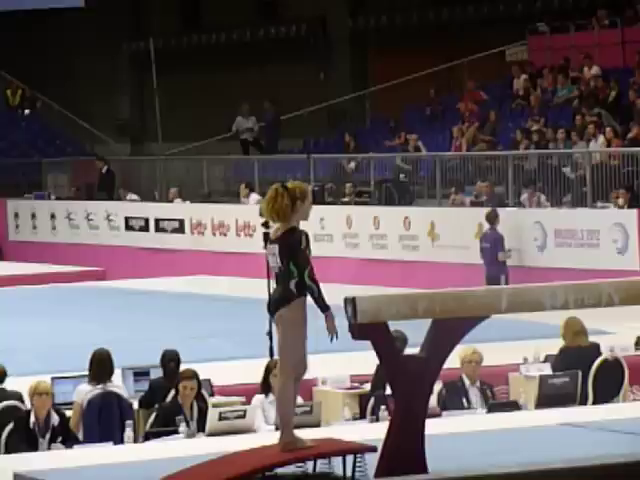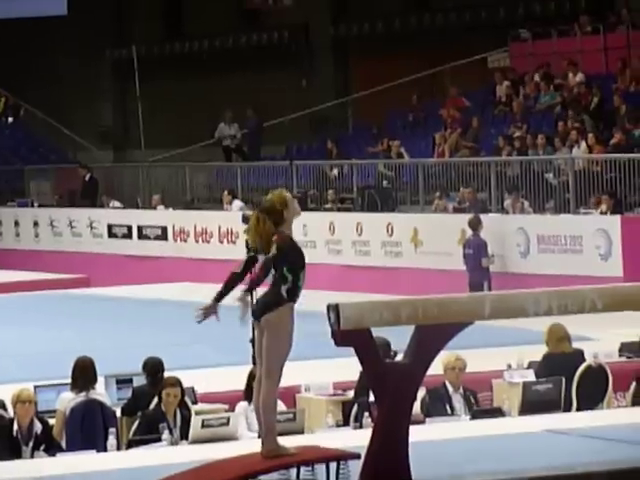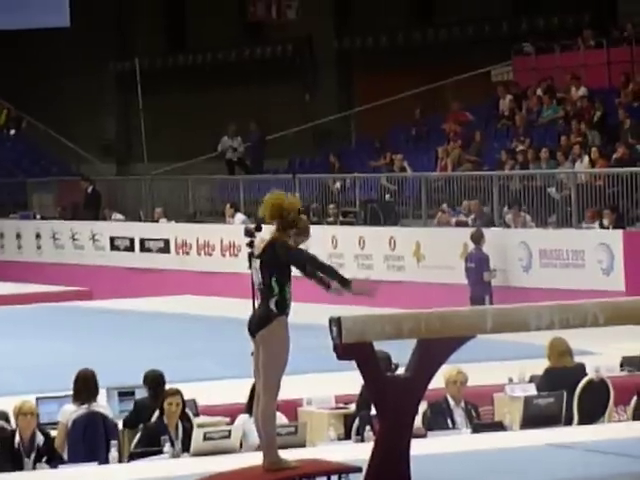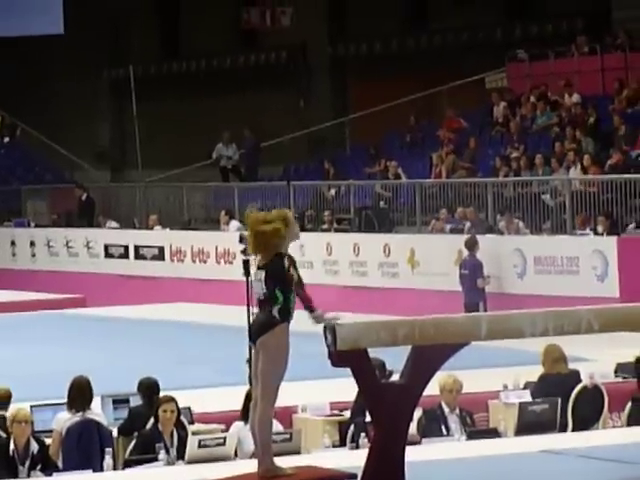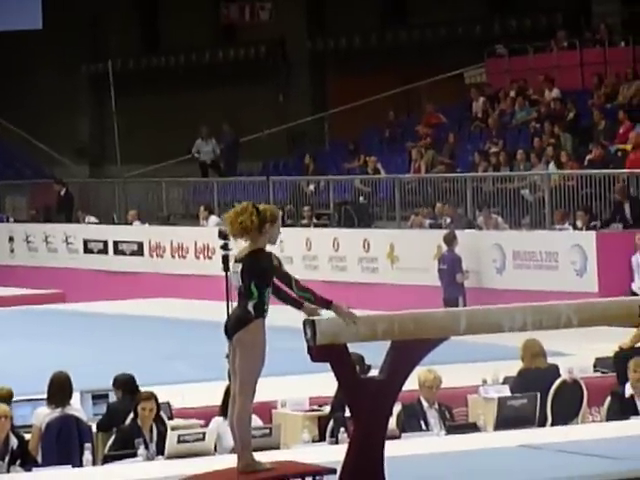
dt=0.4s
person 1, frame 1
left shoulder: (276, 233)
right shoulder: (297, 236)
right elbow: (308, 276)
right wrist: (327, 311)
left hip: (278, 300)
right hip: (291, 304)
left knee: (297, 368)
right knee: (288, 373)
left ankle: (286, 431)
right ankle: (287, 437)
person 1, frame 2
left shoulder: (272, 239)
right shoulder: (284, 241)
right elbow: (265, 266)
left wrist: (216, 301)
right wrist: (247, 292)
left hip: (265, 307)
right hip: (279, 310)
left knee: (263, 378)
right knee: (271, 379)
left ankle: (267, 440)
right ankle: (270, 444)
person 1, frame 3
left shoulder: (264, 248)
right shoulder: (279, 247)
left elbow: (306, 266)
right elbow: (312, 263)
left wrist: (332, 284)
right wrist: (347, 284)
left hip: (260, 320)
right hip: (273, 323)
left knee: (262, 392)
right knee: (269, 393)
left ankle: (267, 452)
right ankle: (271, 457)
person 1, frame 4
left shoulder: (266, 258)
right shoulder: (282, 260)
right elbow: (297, 289)
right wrist: (316, 314)
left hip: (261, 326)
right hip: (274, 329)
left knee: (260, 397)
right knee: (266, 400)
left ankle: (264, 460)
right ankle: (266, 463)
person 1, frame 5
left shoulder: (245, 255)
right shoulder: (262, 257)
left elbow: (274, 288)
right elbow: (293, 285)
left wrist: (302, 306)
right wrist: (334, 306)
left hip: (236, 322)
right hip: (250, 326)
left knee: (238, 394)
right knee: (245, 395)
left ankle: (243, 456)
right ankle: (246, 459)
